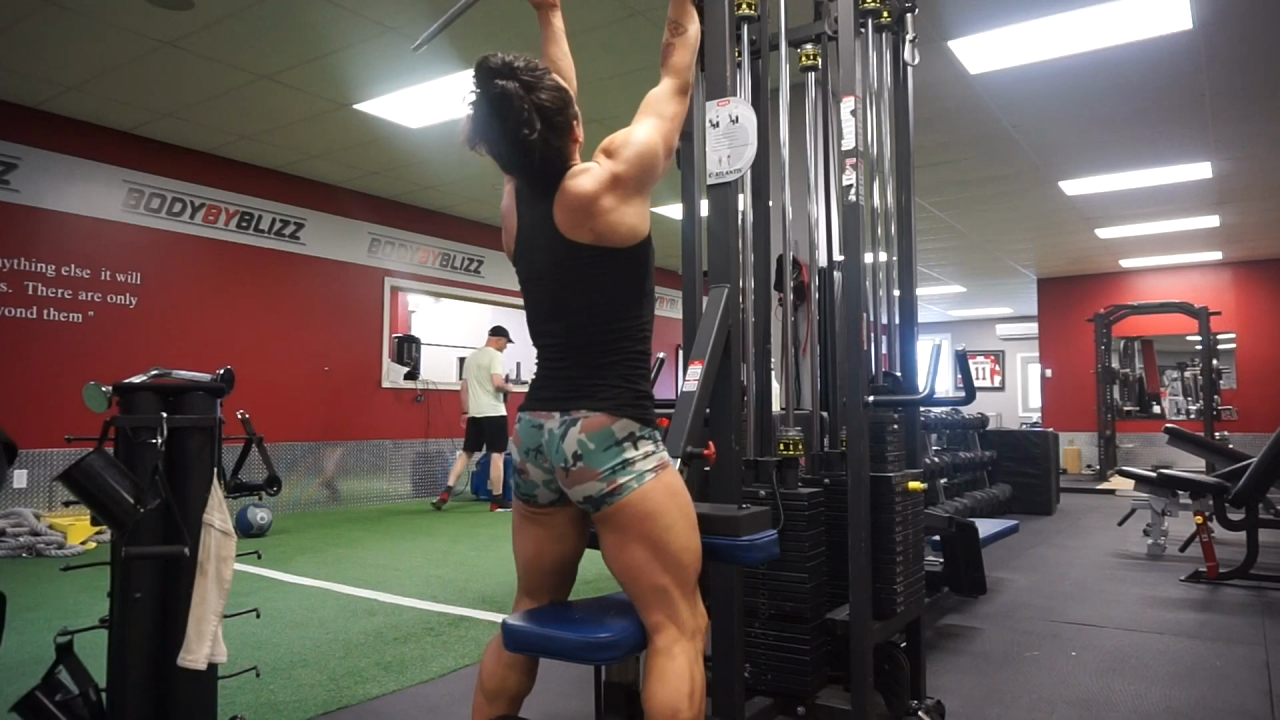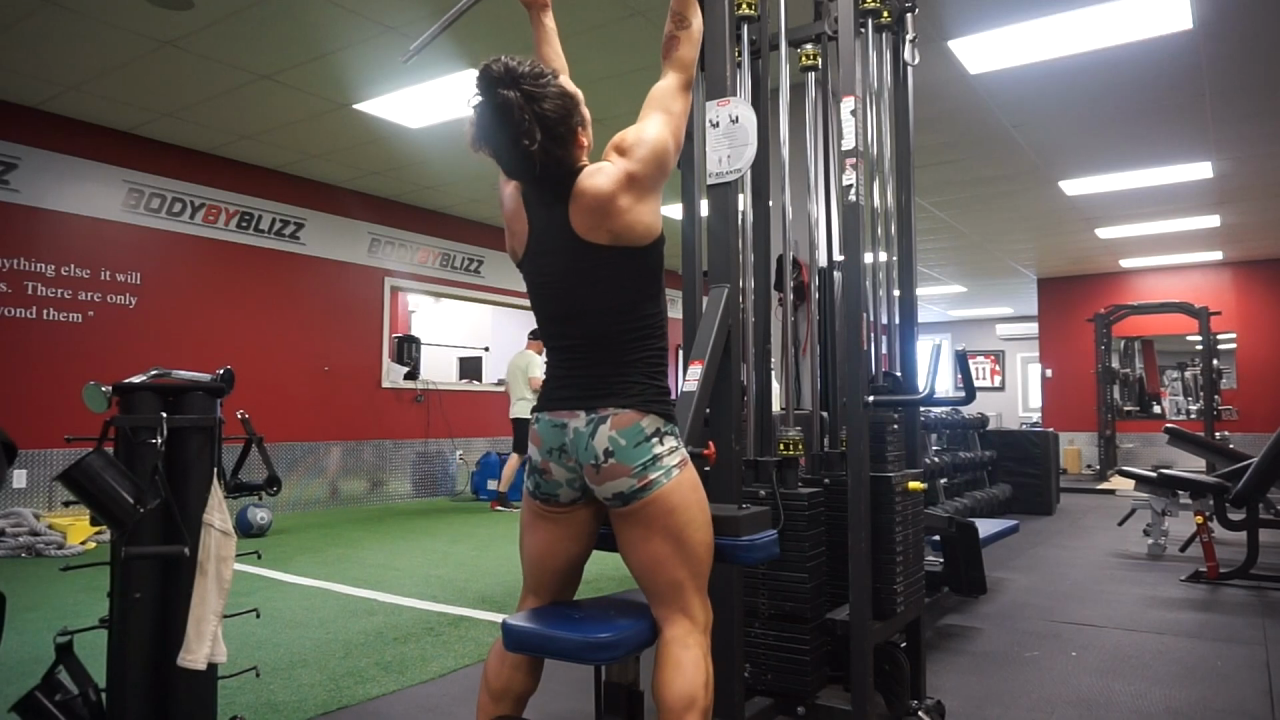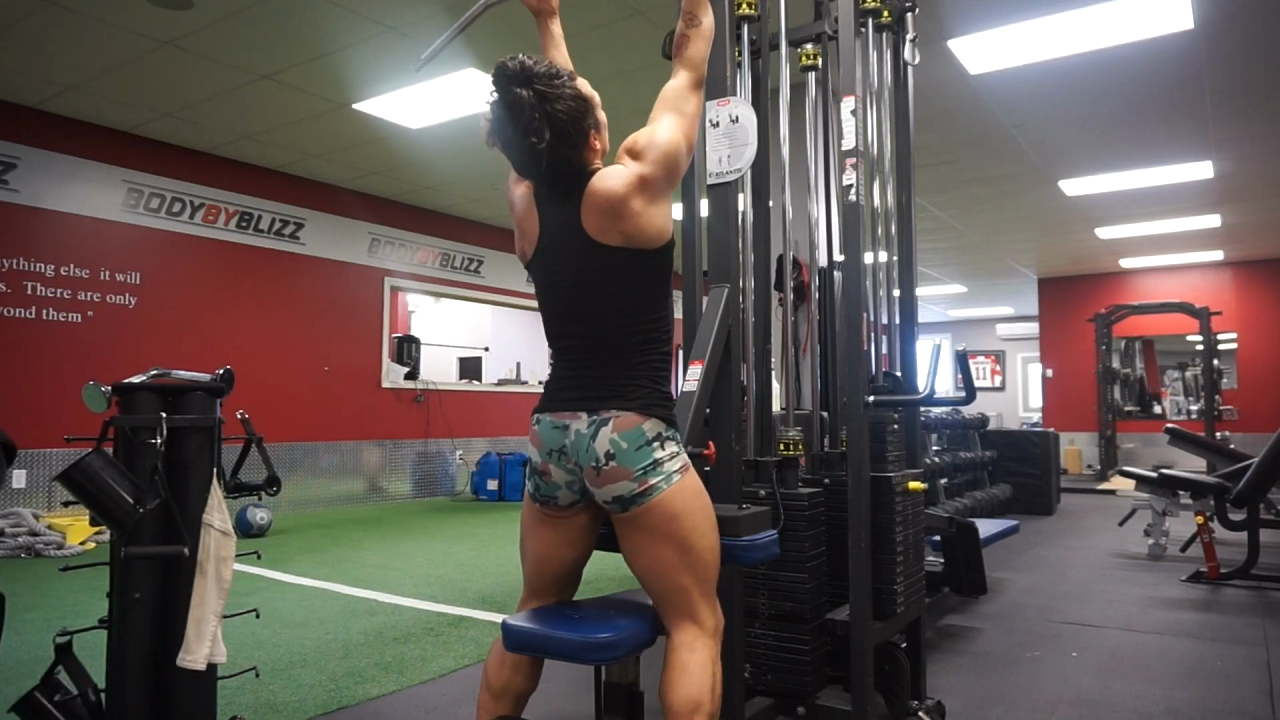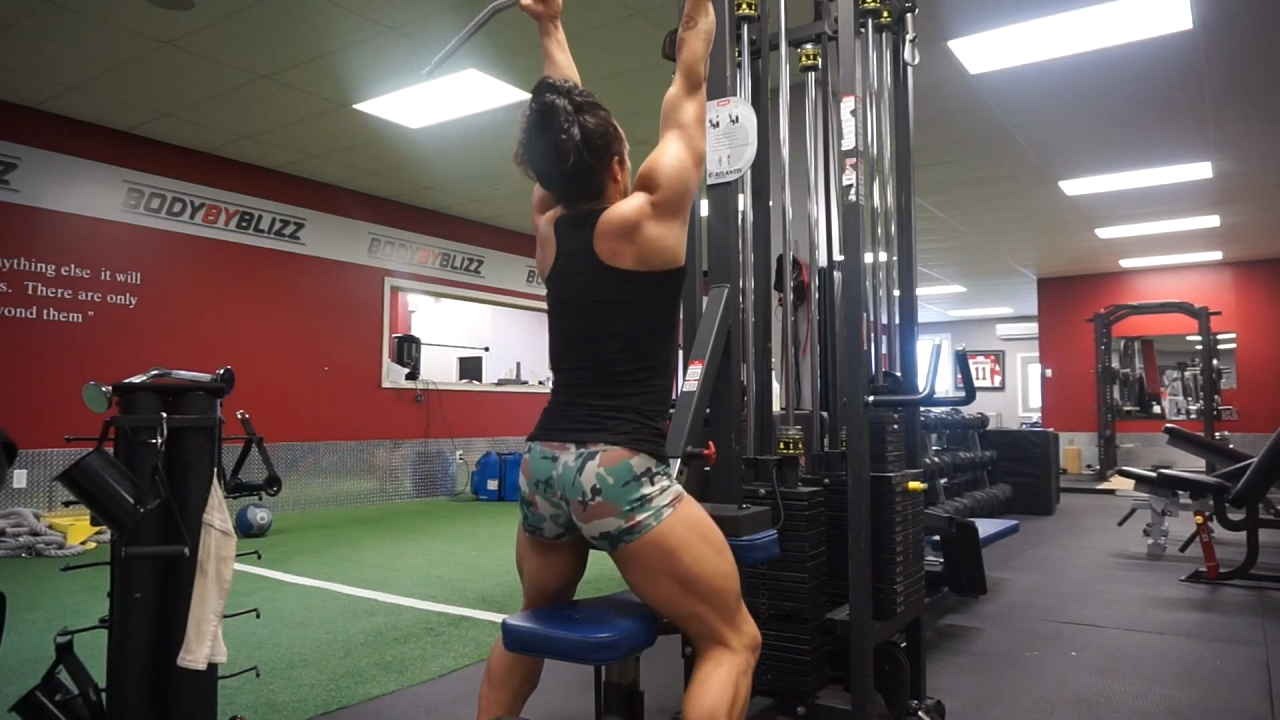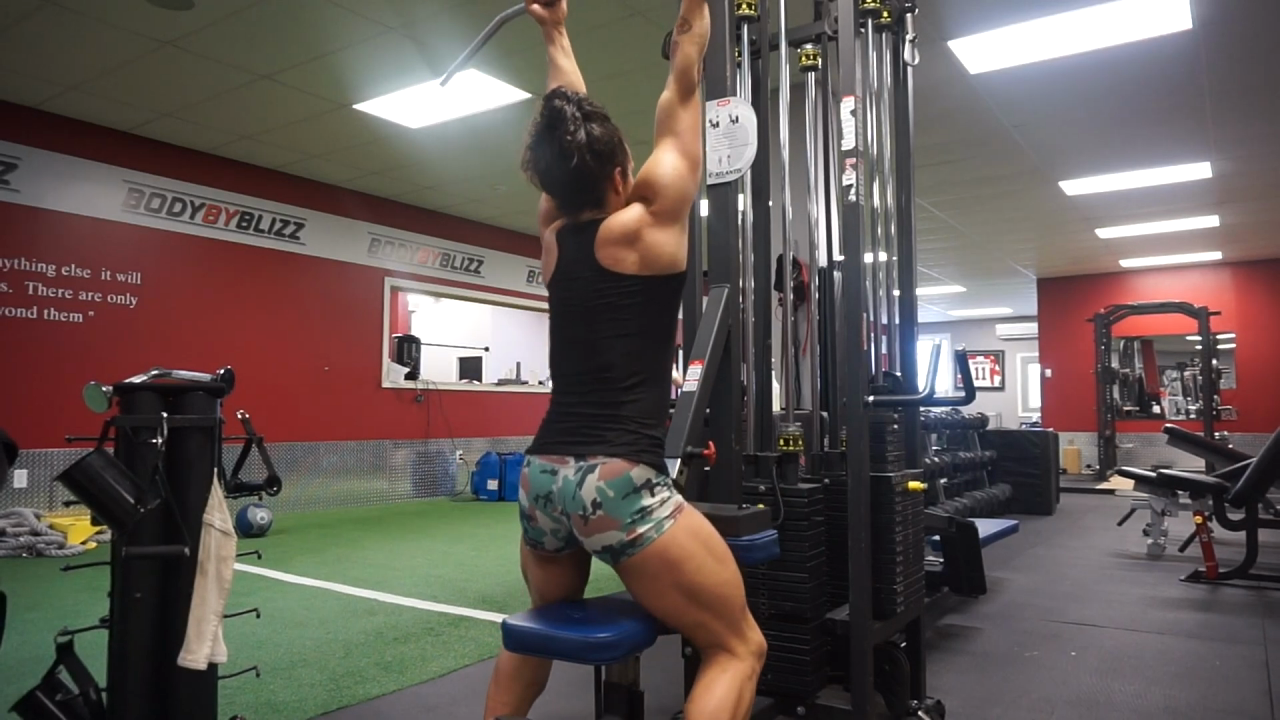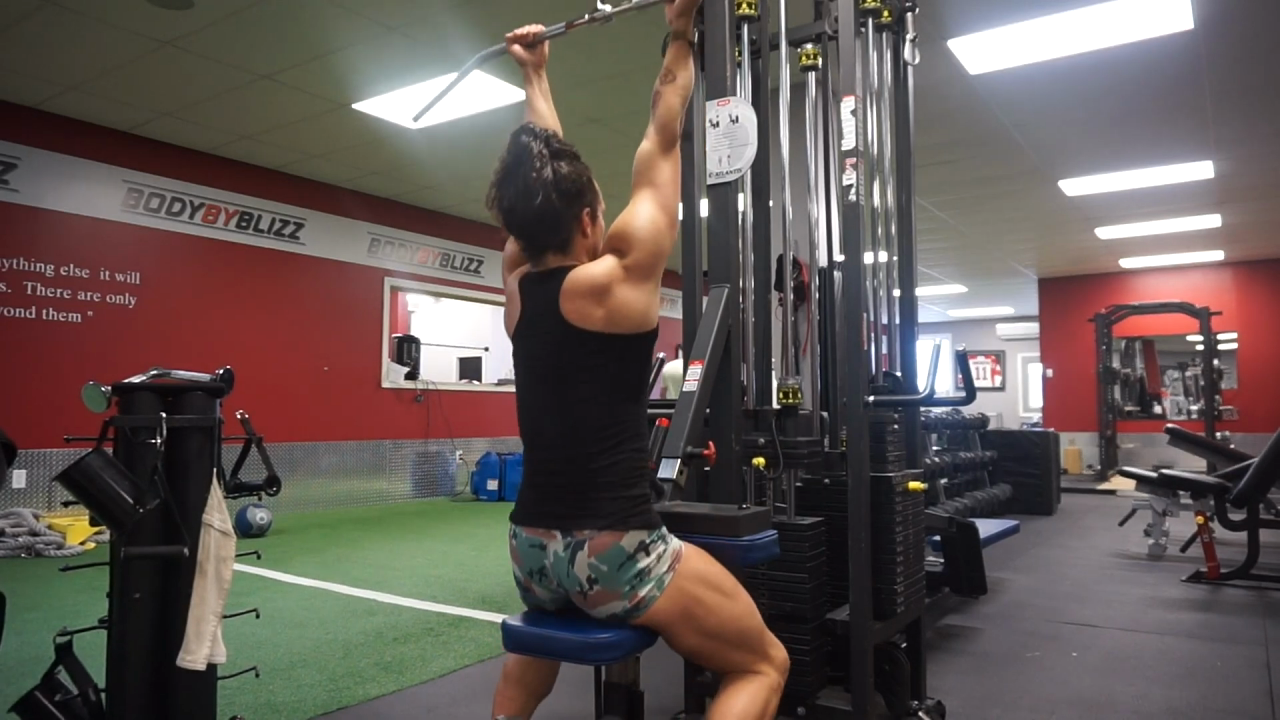
dt=0.5s
person 1, frame 1
left shoulder: (515, 200)
right shoulder: (608, 183)
left elbow: (546, 100)
right elbow: (676, 80)
left hip: (538, 431)
right hip: (610, 435)
left knee: (530, 616)
right knee: (678, 628)
person 1, frame 2
left shoulder: (516, 201)
right shoulder: (618, 183)
left elbow: (548, 103)
right elbow: (678, 71)
left hip: (554, 433)
right hip: (632, 431)
left knee: (533, 616)
right knee: (686, 624)
person 1, frame 3
left shoulder: (526, 202)
right shoulder: (630, 187)
left elbow: (554, 107)
right elbow: (689, 72)
left hip: (554, 434)
right hip: (632, 435)
left knee: (534, 615)
right knee: (695, 627)
person 1, frame 4
left shoulder: (549, 226)
right shoulder: (646, 216)
left elbow: (562, 130)
right elbow: (690, 82)
left hip: (543, 464)
right hip: (620, 471)
left knee: (533, 621)
right knee: (732, 642)
person 1, frame 5
left shoulder: (554, 235)
right shoulder: (646, 226)
left elbow: (568, 131)
right elbow: (682, 92)
left hip: (543, 474)
right hip: (618, 480)
right knee: (738, 649)
person 1, frame 6
left shoulder: (517, 282)
right shoulder: (613, 281)
left elbow: (542, 172)
right elbow: (660, 146)
left wrist: (534, 76)
left hip: (533, 547)
right hip: (610, 550)
